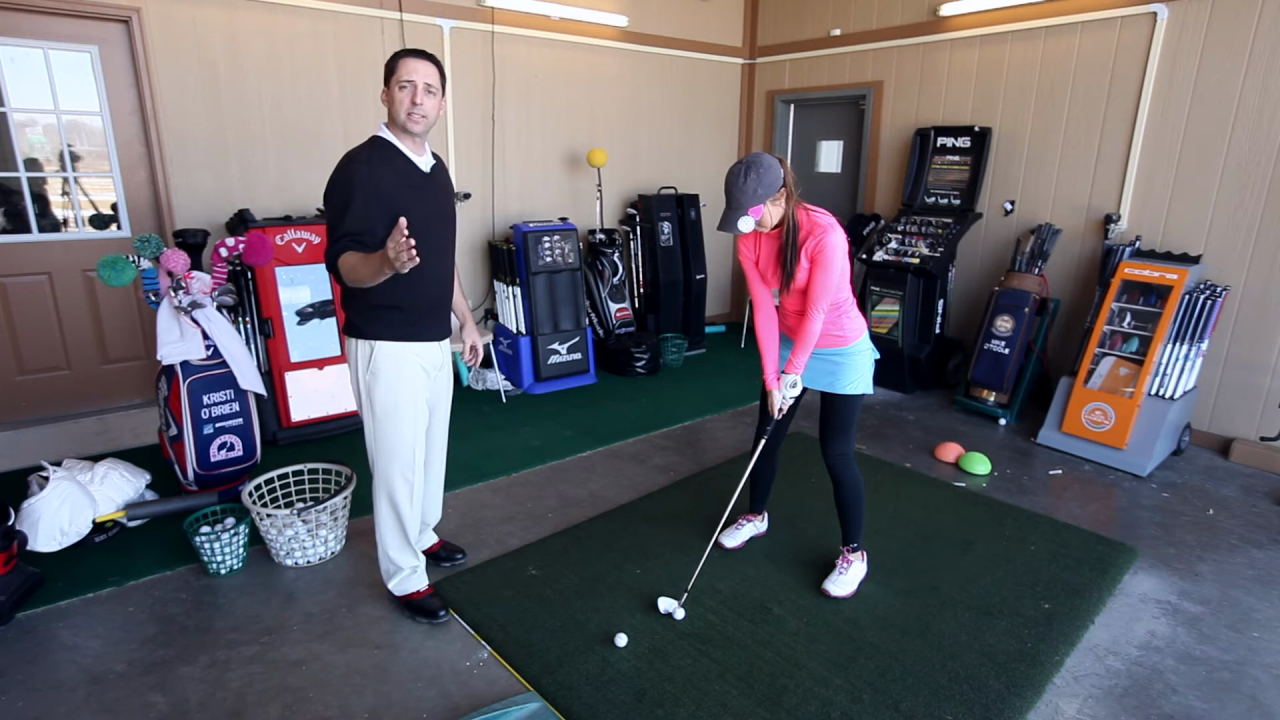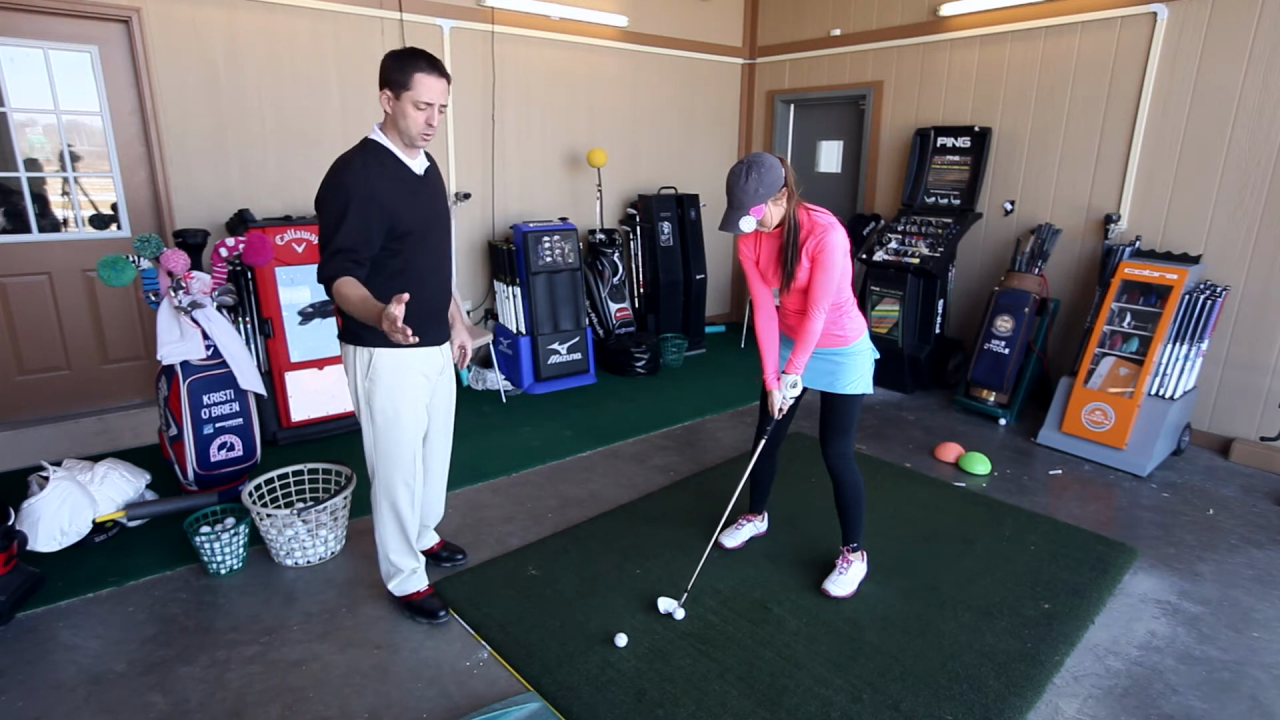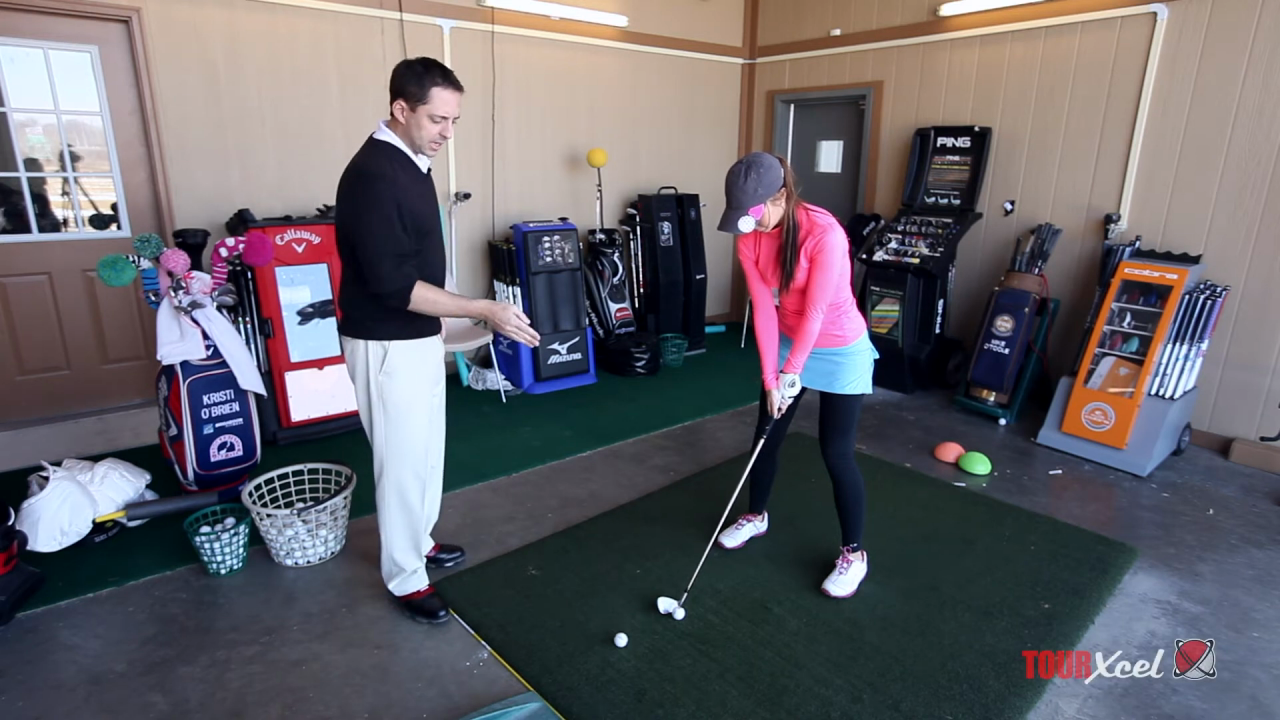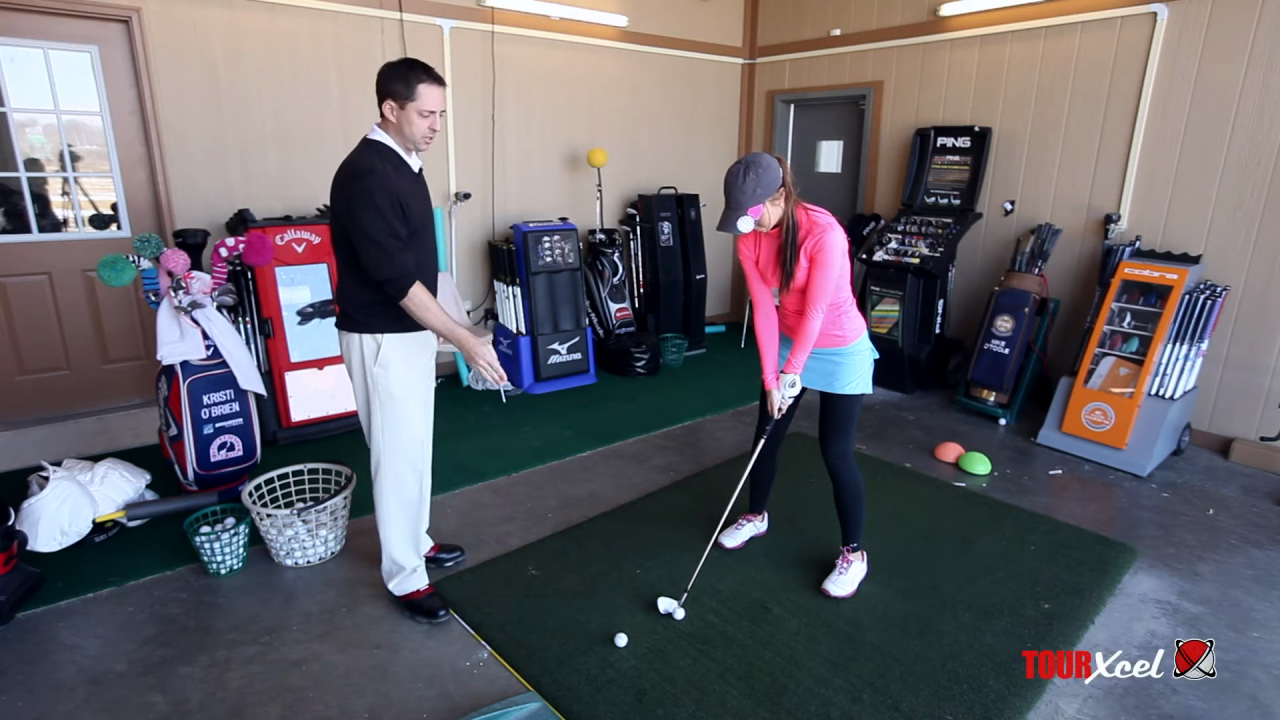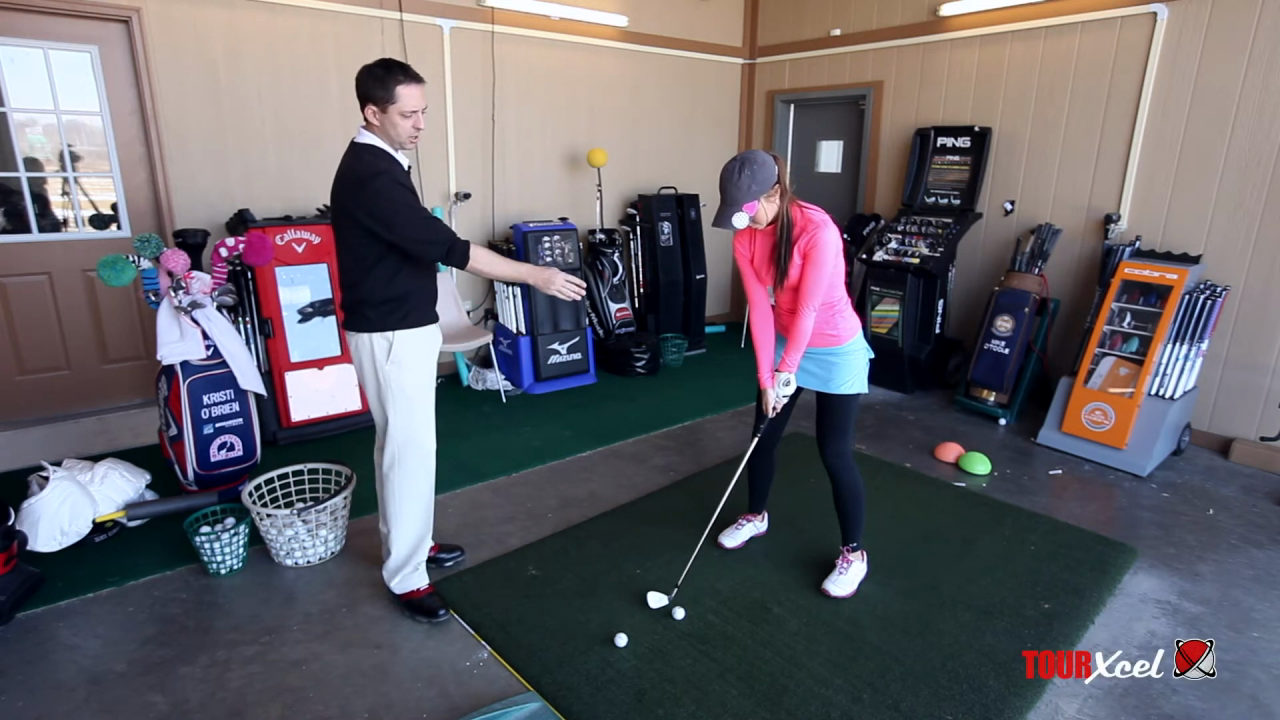
dt=1s
person 1, frame 1
left shoulder: (435, 168)
right shoulder: (361, 169)
right elbow: (344, 264)
left wrist: (465, 319)
right wrist: (386, 262)
left hip: (435, 342)
right hip: (386, 348)
left knee: (430, 451)
right knee: (399, 463)
left ankle: (421, 535)
right ankle: (405, 577)
person 1, frame 2
left shoulder: (426, 167)
right shoulder: (354, 175)
right elbow: (338, 276)
left wrist: (456, 320)
right wrist: (380, 315)
left hip: (434, 346)
right hip: (385, 354)
left knee: (434, 454)
right knee: (398, 467)
left ankle: (422, 534)
right ankle: (405, 578)
person 1, frame 3
left shoulder: (412, 162)
right shoulder: (373, 176)
right elbow: (393, 286)
left wrist: (443, 320)
right wrist: (485, 309)
left hip: (420, 338)
right hip: (386, 346)
left knee: (427, 452)
right knee: (404, 461)
left ankle: (418, 540)
right ankle: (405, 577)
person 1, frame 4
left shoulder: (404, 164)
right shoulder: (365, 175)
right elbow: (396, 277)
left wrist: (440, 332)
right wrist: (464, 339)
left hip: (412, 332)
right hip: (382, 339)
left knee: (415, 448)
right knee: (398, 456)
left ankle: (414, 540)
right ankle: (404, 575)
person 1, frame 5
left shoulder: (379, 164)
right shoulder: (370, 176)
right elbow: (447, 248)
right wrist: (534, 275)
left hip: (405, 327)
right hip: (390, 336)
left knee: (402, 444)
right knee: (410, 451)
left ankle: (412, 541)
right ankle: (406, 576)
person 2, frame 1
left shoulder: (824, 234)
right shoulder: (749, 237)
left elbow: (816, 312)
right elbow: (764, 308)
left wrist: (793, 374)
right wrist: (772, 380)
left hip: (840, 351)
right hip: (789, 343)
left knee: (836, 453)
right knee: (766, 436)
left ankle: (854, 554)
right ankle: (756, 516)
person 2, frame 2
left shoulder: (826, 233)
right shoulder: (749, 236)
left elbow: (818, 311)
right elbow: (764, 307)
left wrist: (793, 374)
right wrist: (772, 380)
left hip: (841, 351)
right hip: (788, 342)
left knee: (836, 452)
right knee: (767, 436)
left ankle: (854, 554)
right ankle: (756, 516)
person 2, frame 3
left shoulder: (824, 233)
right shoulder: (749, 236)
left elbow: (815, 311)
right elbow: (763, 307)
left wrist: (791, 374)
right wrist: (771, 379)
left hip: (840, 351)
right hip: (788, 342)
left knee: (836, 453)
right knee: (766, 436)
left ankle: (853, 554)
right ankle: (756, 516)
person 2, frame 4
left shoulder: (824, 233)
right shoulder: (749, 237)
left elbow: (815, 311)
right elbow: (763, 307)
left wrist: (792, 374)
right wrist: (771, 379)
left hip: (840, 351)
right hip: (788, 343)
left knee: (836, 452)
right knee: (766, 436)
left ankle: (853, 554)
right ankle: (756, 516)
person 2, frame 5
left shoulder: (817, 231)
right shoulder: (745, 235)
left elbow: (807, 310)
right elbow: (759, 307)
left wrist: (785, 374)
right wrist: (766, 379)
left hip: (835, 350)
right hip: (785, 343)
left knee: (834, 453)
right knee: (763, 435)
left ankle: (854, 554)
right ankle: (756, 516)
